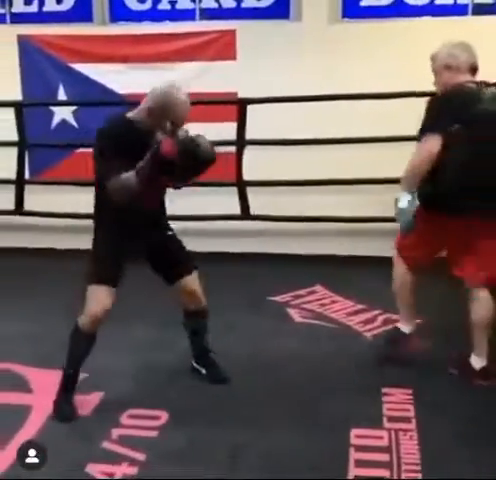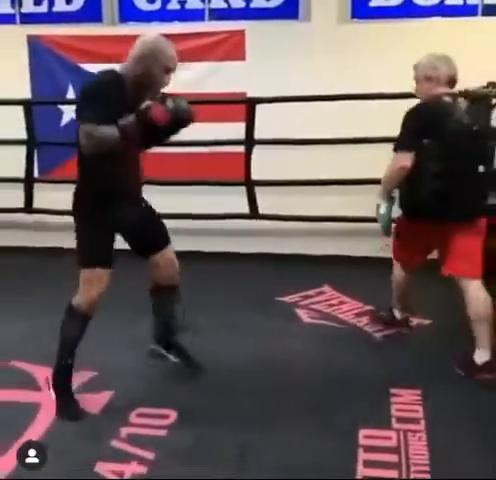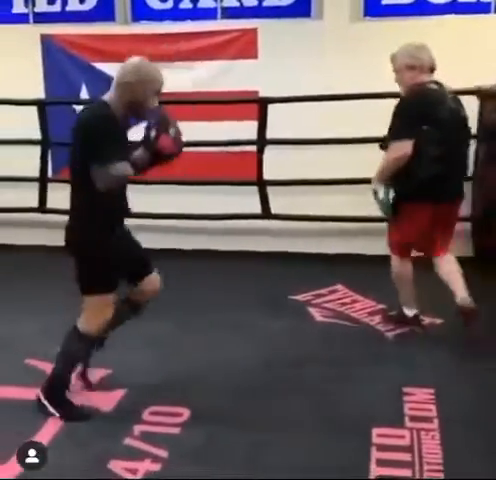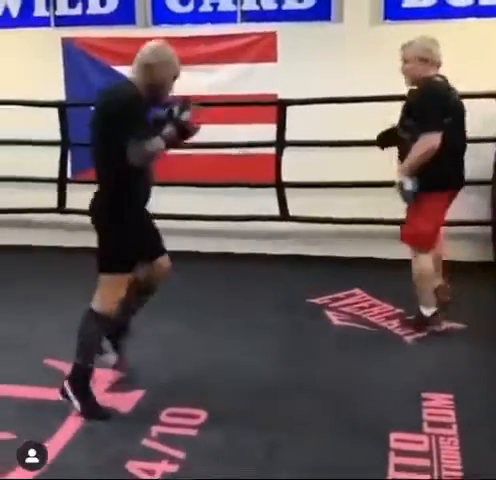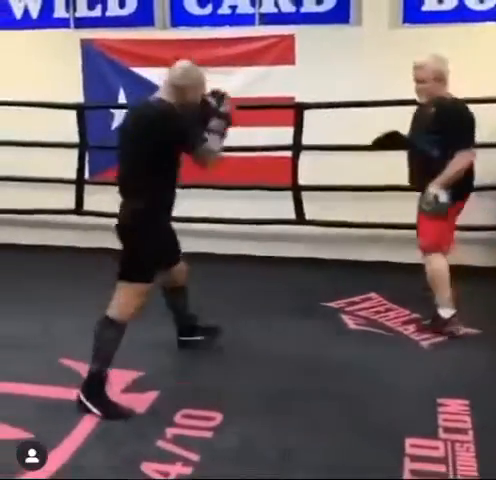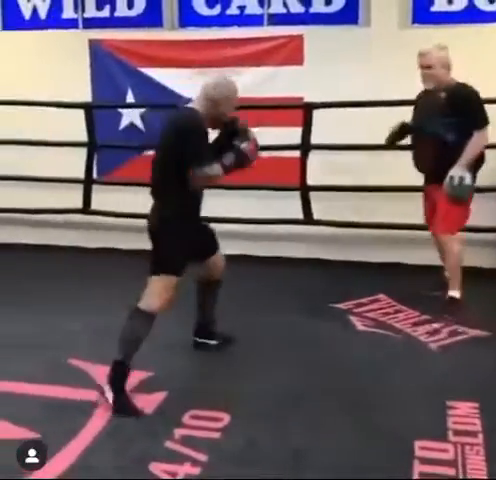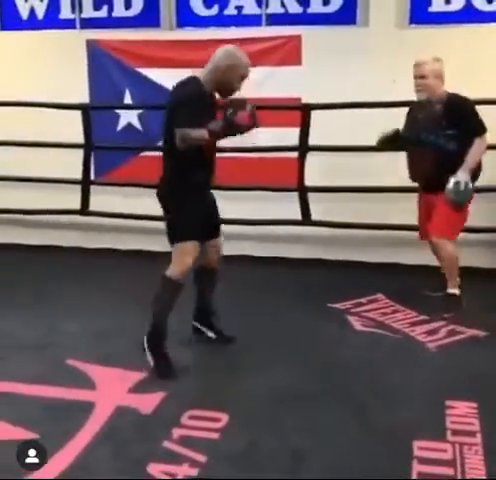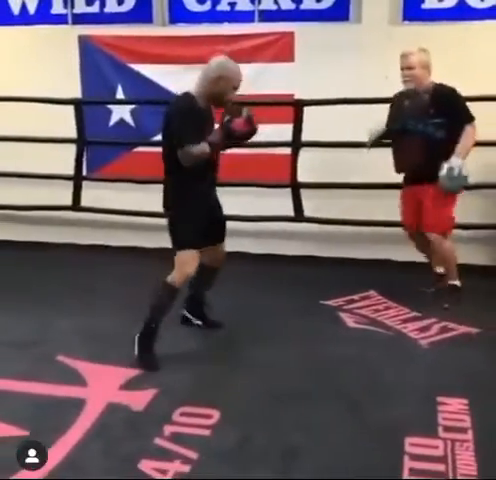
dt=0.2s
person 1, frame 1
left shoulder: (166, 136)
right shoulder: (111, 134)
left elbow: (174, 179)
right elbow: (117, 191)
left wrist: (195, 160)
right wrist: (154, 161)
left hip: (154, 227)
right hip: (114, 231)
left knee: (193, 292)
right knee: (97, 310)
left ankle: (202, 357)
right ankle: (67, 386)
person 1, frame 2
left shoulder: (139, 96)
right shoulder: (99, 88)
right elbow: (89, 141)
left wrist: (170, 122)
right wrist: (137, 122)
left hip: (130, 198)
right hip: (95, 203)
left knee: (168, 266)
right knee: (92, 291)
left ankle: (166, 339)
right ankle: (61, 378)
person 1, frame 3
left shoulder: (113, 119)
right shoulder: (96, 121)
right elbow: (105, 179)
left wrist: (152, 147)
right wrist: (148, 154)
left hip: (110, 226)
right hip: (91, 231)
left knee: (148, 287)
right knee: (98, 315)
left ankle: (86, 350)
right ankle: (53, 391)
person 1, frame 4
left shoulder: (127, 98)
right shoulder: (126, 100)
right elbow: (139, 156)
left wrist: (166, 127)
right wrist: (173, 130)
left hip: (129, 206)
right hip: (117, 209)
left knee: (159, 267)
right knee: (112, 295)
left ankle: (114, 334)
right ankle: (77, 381)
person 1, frame 5
left shoulder: (144, 111)
right shoulder: (168, 115)
right elbow: (207, 156)
left wrist: (198, 118)
right wrist: (218, 119)
left hip: (147, 213)
right hip: (146, 218)
left knee: (177, 272)
right knee: (128, 302)
left ankle: (186, 329)
right ankle: (92, 388)
person 1, frame 6
left shoulder: (183, 119)
right shoulder: (192, 126)
right elbow: (199, 178)
left wrist: (226, 142)
right wrist: (235, 156)
left hip: (182, 216)
right hip: (173, 220)
left knee: (215, 266)
right knee: (158, 296)
left ankle: (204, 332)
right ankle: (117, 377)
person 1, frame 7
left shoulder: (205, 95)
right shoulder: (189, 92)
right elbow: (184, 140)
left wrist: (228, 122)
right wrist: (227, 125)
left hip: (199, 186)
right hip: (180, 189)
left knee: (211, 256)
right knee: (184, 262)
left ankle: (204, 319)
right ankle: (155, 338)
person 1, frame 8
left shoulder: (204, 108)
right shoulder: (184, 108)
right elbow: (188, 155)
left wrist: (230, 135)
right wrist: (223, 136)
left hip: (205, 194)
right hip: (184, 199)
left knee: (215, 256)
right knee: (185, 270)
left ankle: (193, 309)
right ankle: (147, 336)
person 2, frame 1
left shoulder: (448, 100)
left elbow: (429, 149)
left wrist: (407, 189)
left hip: (446, 204)
left knee: (404, 257)
left ankle: (405, 331)
person 2, frame 2
left shoulder: (422, 114)
left elbow: (403, 162)
left wrist: (384, 196)
left hip: (425, 210)
right hip: (468, 210)
left knee: (402, 260)
left ankle: (400, 315)
person 2, frame 3
left shoulder: (411, 102)
right shoulder: (452, 101)
left elbow: (401, 150)
right elbow: (457, 143)
left wrist: (379, 179)
left hip: (417, 193)
right hip: (450, 191)
left knee: (400, 252)
right knee: (440, 250)
left ankle: (409, 313)
right ankle: (464, 300)
person 2, frame 4
left shoulder: (424, 95)
right shoulder: (447, 91)
left elbow: (431, 141)
left wrist: (404, 171)
right wrist: (399, 136)
left hip: (432, 181)
right hip: (449, 178)
left knee: (419, 244)
right knee: (430, 233)
left ankle: (428, 314)
right ankle: (439, 286)
person 2, frame 5
left shoulder: (454, 112)
right shoulder: (424, 109)
left elbow: (465, 156)
left wrist: (438, 185)
left hip: (446, 192)
right hip: (434, 189)
left knee: (432, 249)
right knee: (437, 243)
left ankle: (446, 316)
right ankle: (442, 292)
person 2, frame 6
left shoulder: (464, 95)
right shoulder: (424, 98)
left elbow: (481, 133)
left wrist: (462, 166)
right wrist: (403, 131)
left hip: (454, 176)
right hip: (433, 175)
left knee: (447, 232)
right knee: (438, 230)
left ankle: (454, 295)
right ankle: (450, 278)
person 2, frame 7
left shoulder: (459, 105)
right shoulder: (416, 110)
left elbow: (480, 140)
left wrist: (465, 172)
right wrist: (395, 139)
left hip: (453, 186)
right hip: (428, 185)
left knee: (441, 238)
right knee: (431, 237)
left ankle: (454, 292)
right ankle: (450, 281)
person 2, frame 8
left shoulder: (445, 95)
right shoulder: (399, 100)
left elbow: (469, 128)
right elbow: (395, 131)
left wrist: (457, 158)
right wrist: (381, 133)
left hip: (440, 177)
right hip: (413, 177)
left knee: (436, 233)
right knee: (413, 229)
left ankle: (453, 283)
right ankle: (439, 271)
